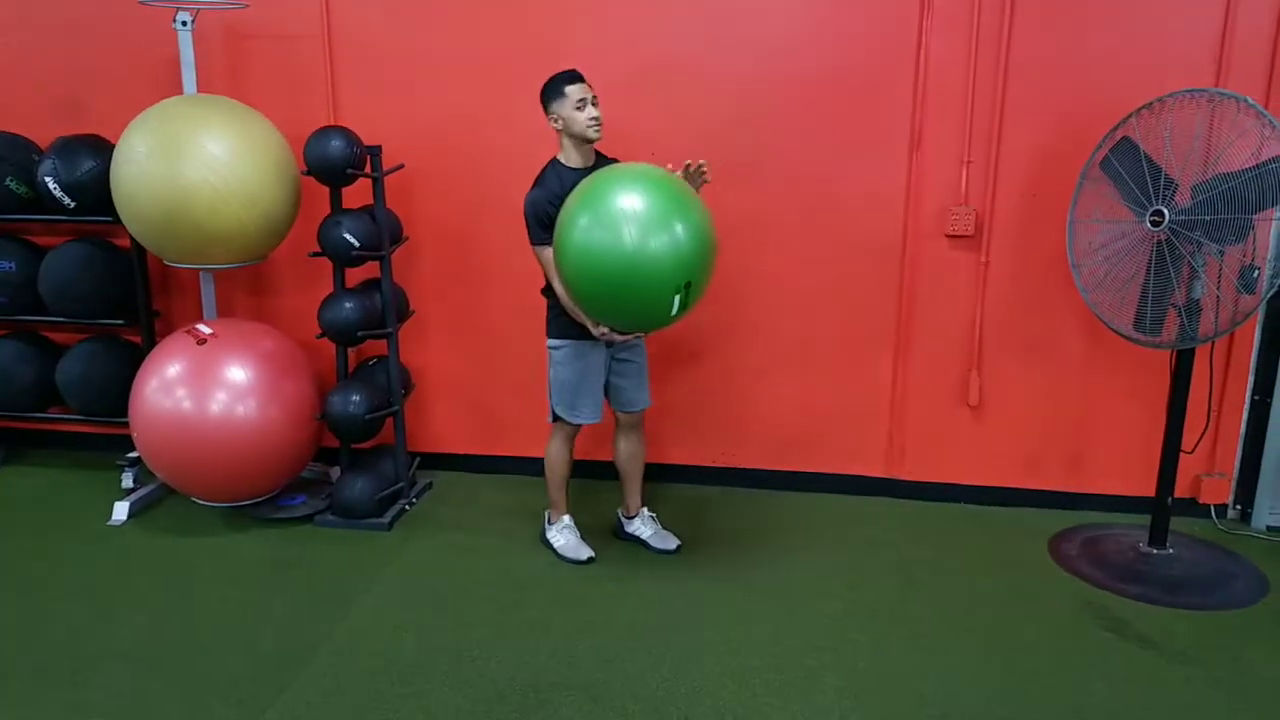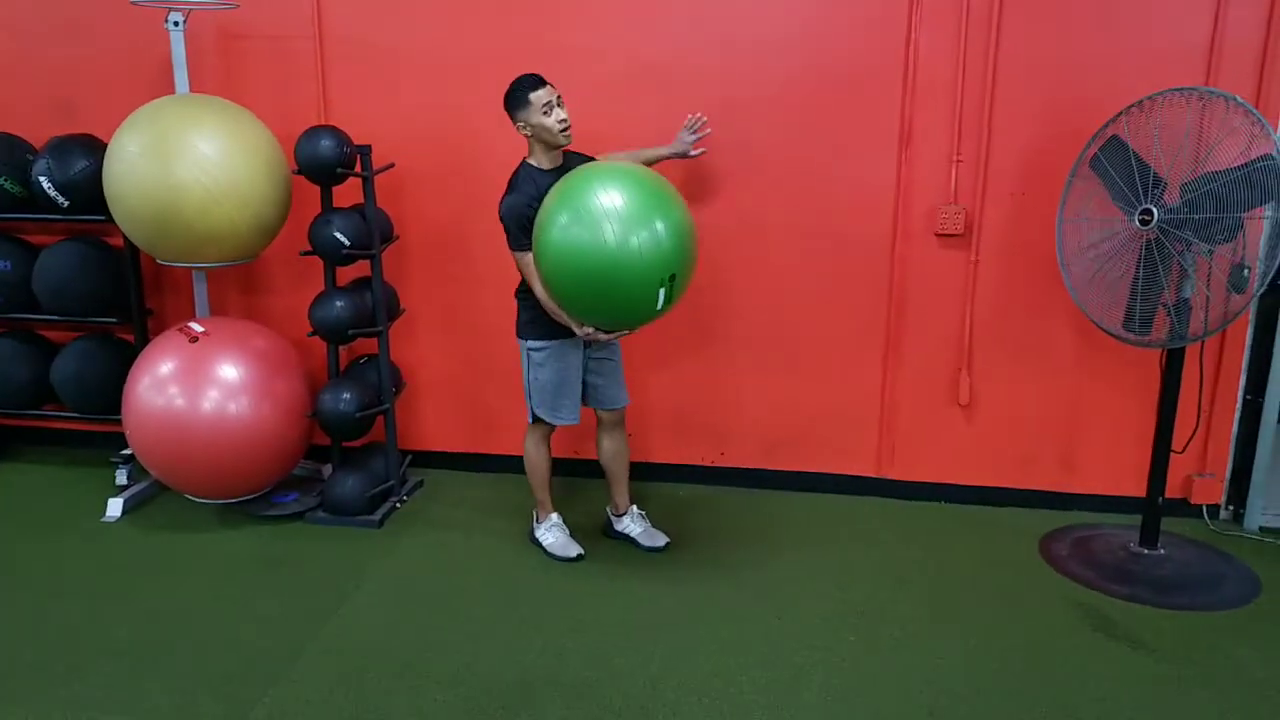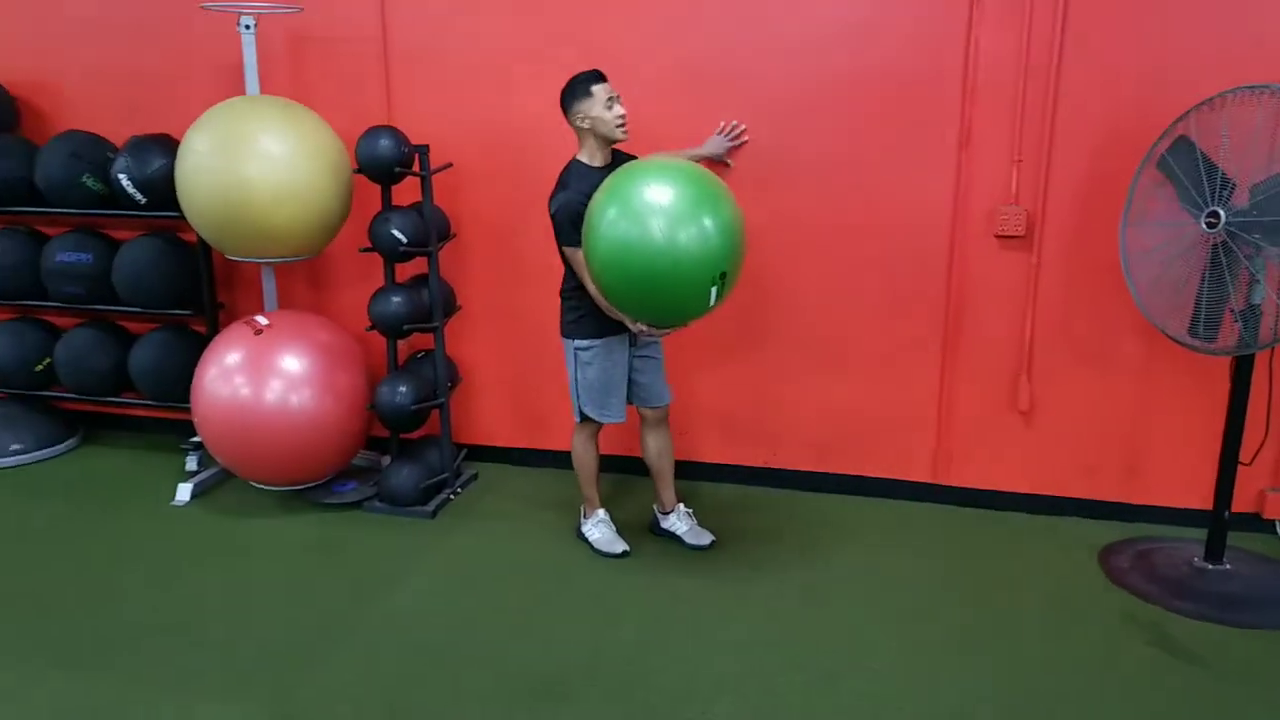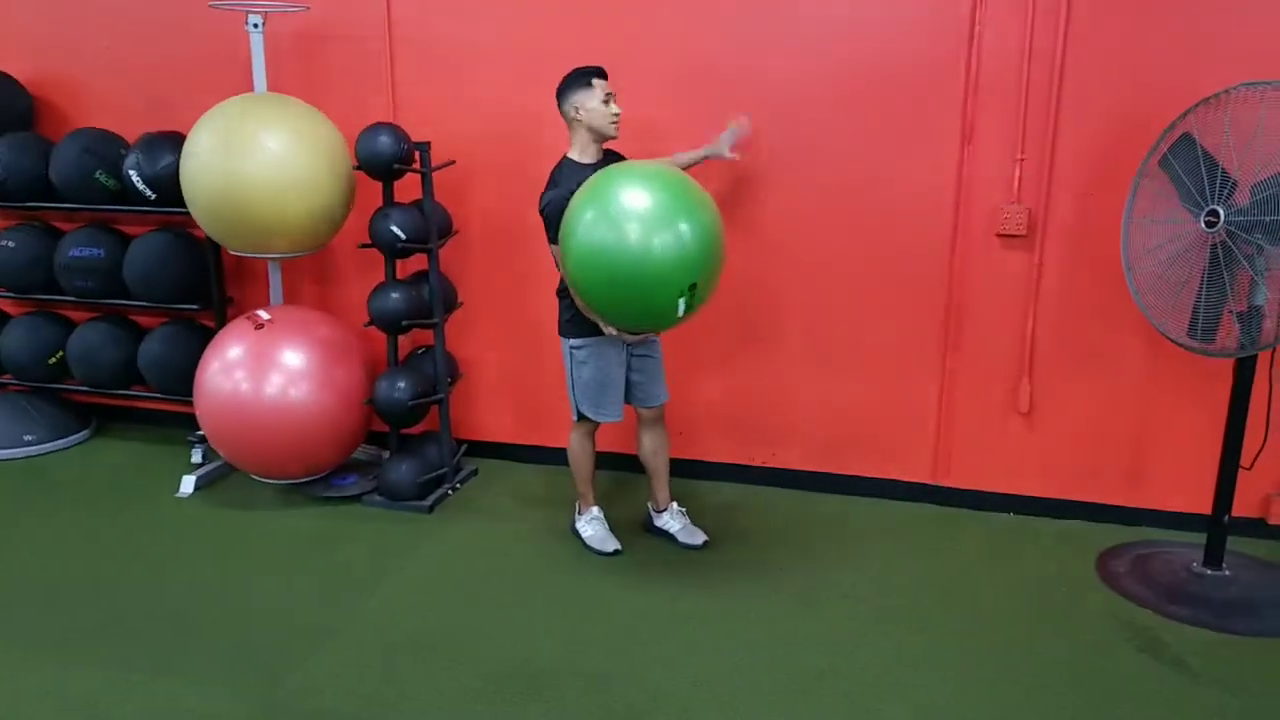
dt=0.4s
person 1, frame 1
right shoulder: (545, 194)
right elbow: (556, 276)
right wrist: (591, 325)
right hip: (574, 330)
left knee: (632, 419)
right knee: (567, 426)
left ankle: (633, 516)
right ankle: (557, 521)
person 1, frame 2
left shoulder: (579, 165)
right shoulder: (519, 199)
left elbow: (612, 164)
right elbow: (536, 281)
left wrist: (669, 150)
right wrist: (575, 327)
right hip: (549, 329)
left knee: (613, 415)
right knee: (544, 424)
left ankle: (622, 514)
right ankle: (545, 520)
person 1, frame 3
left shoulder: (623, 164)
right shoulder: (570, 197)
right elbow: (590, 280)
left wrist: (703, 152)
right wrist: (631, 322)
left hip: (639, 315)
right hip: (593, 328)
left knee: (656, 414)
right knee: (591, 422)
left ankle: (669, 512)
right ankle: (592, 516)
person 1, frame 4
left shoulder: (613, 163)
right shoulder: (561, 194)
right elbow: (571, 275)
left wrist: (709, 151)
right wrist: (603, 323)
right hip: (590, 326)
left knee: (653, 413)
right knee: (588, 421)
left ankle: (663, 511)
right ankle: (586, 513)
